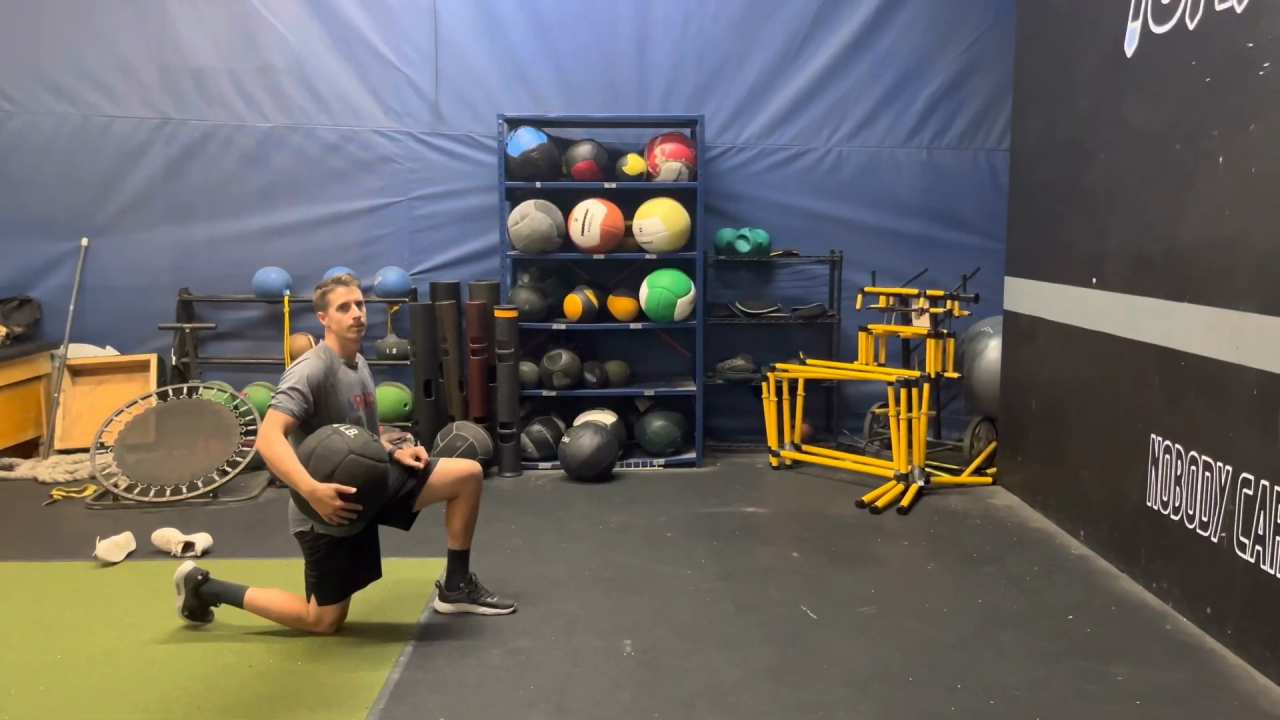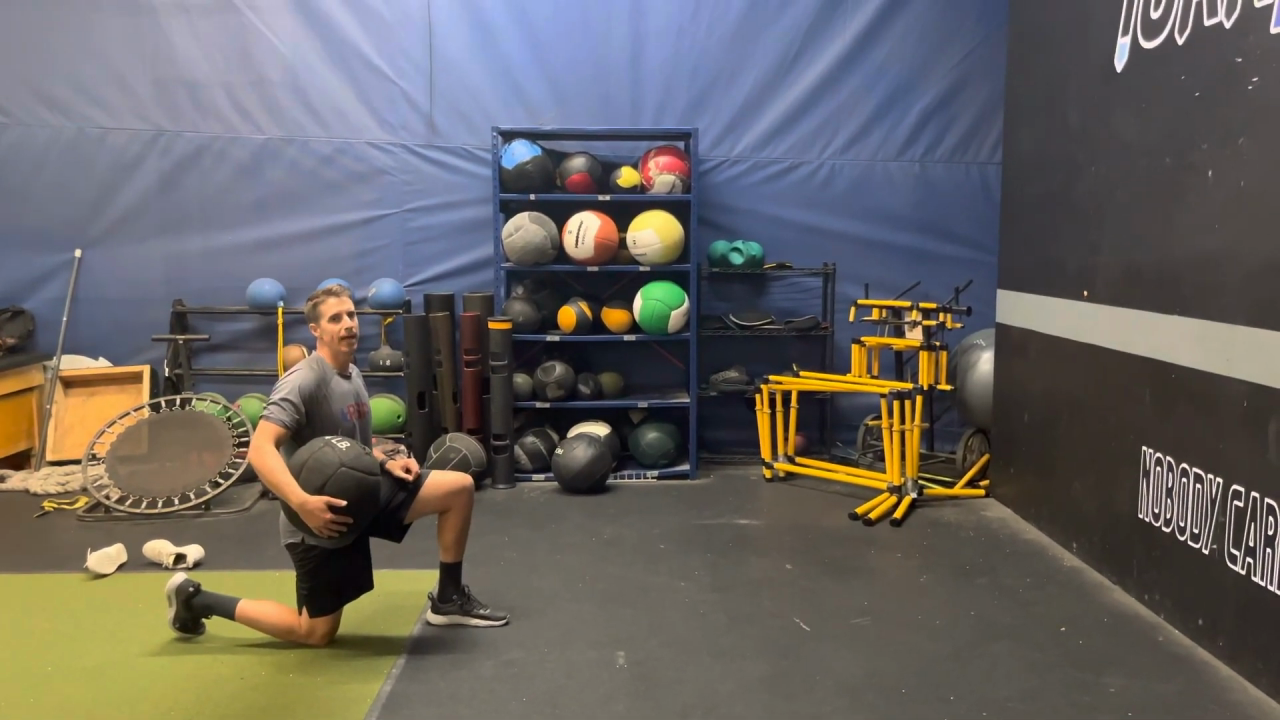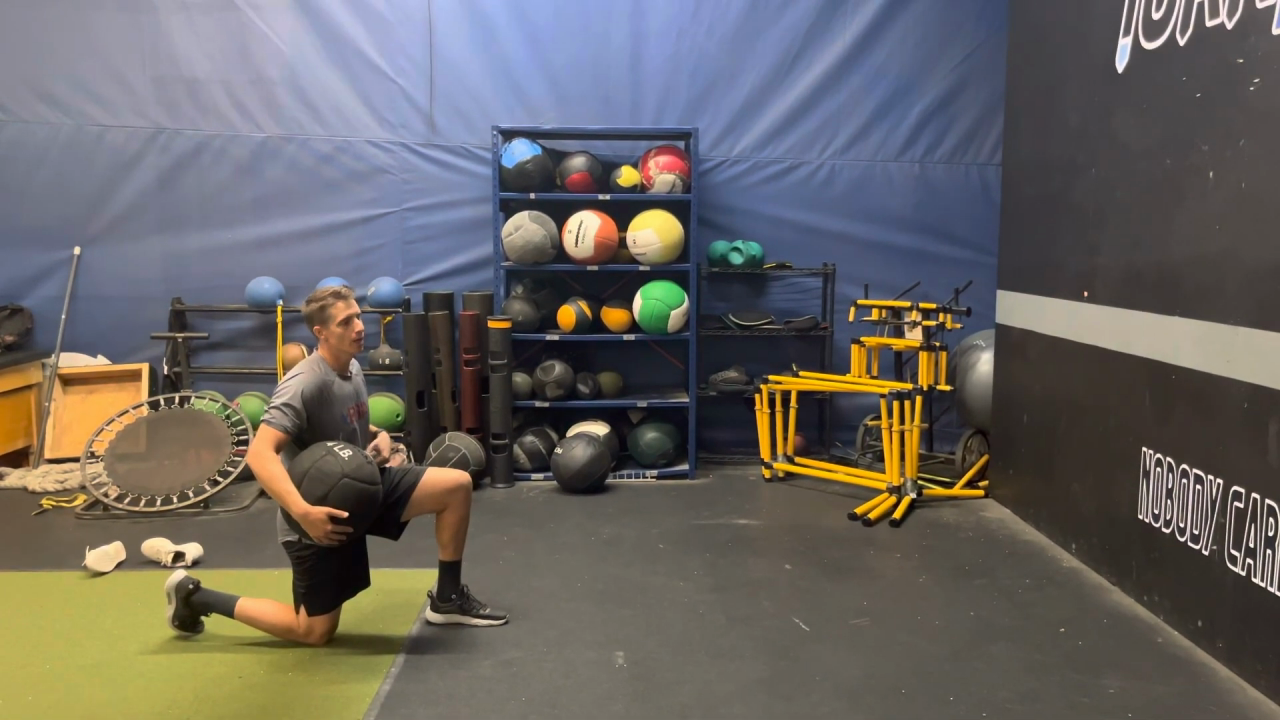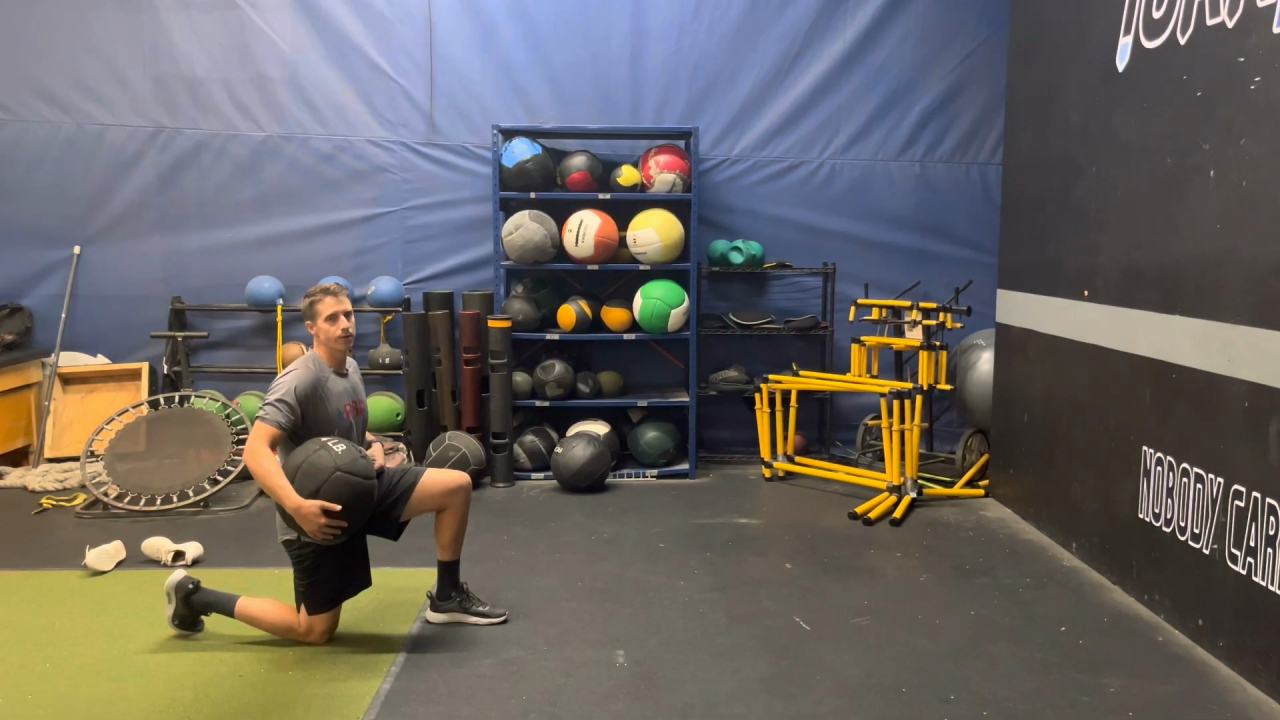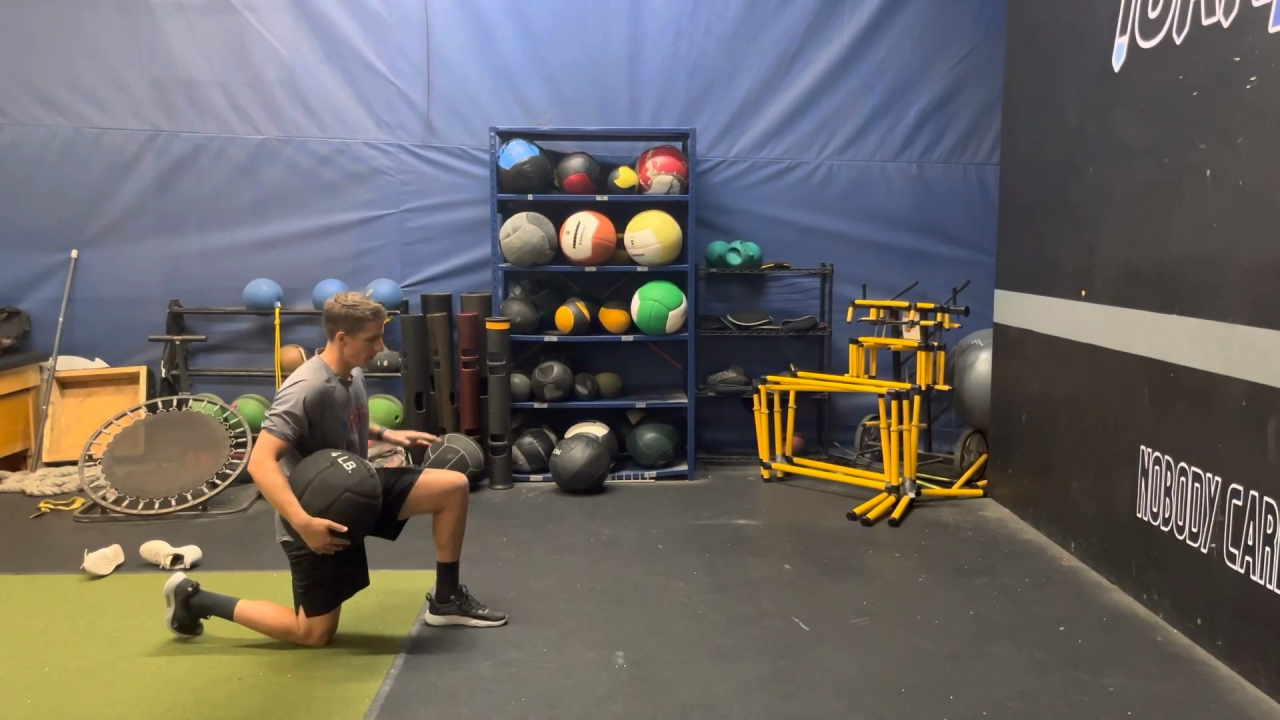
dt=1s
person 1, frame 1
left shoulder: (359, 363)
right shoulder: (311, 371)
right elbow: (268, 438)
left wrist: (395, 451)
right wrist: (312, 491)
right hip: (330, 508)
left knee: (468, 474)
right knee: (325, 619)
left ankle: (457, 588)
right ankle: (206, 588)
person 1, frame 2
left shoulder: (353, 374)
right shoulder: (303, 382)
right elbow: (260, 449)
left wrist: (386, 461)
right wrist: (301, 503)
right hip: (321, 519)
left knee: (460, 487)
right knee: (316, 632)
left ankle: (449, 600)
right ankle: (196, 599)
person 1, frame 3
left shoulder: (352, 368)
right shoulder: (305, 385)
right elbow: (260, 454)
left wrist: (378, 435)
right wrist: (303, 513)
right hip: (321, 514)
left knee: (457, 485)
right knee: (315, 631)
left ankle: (448, 598)
right ankle: (195, 597)
person 1, frame 4
left shoulder: (351, 367)
right shoulder: (299, 382)
right elbow: (256, 450)
left wrist: (373, 445)
right wrist: (295, 506)
right hip: (318, 513)
left knee: (457, 485)
right knee: (316, 630)
left ankle: (447, 598)
right ankle: (195, 596)
person 1, frame 5
left shoulder: (352, 373)
right shoulder: (307, 390)
right elbow: (261, 462)
left wrist: (385, 434)
right wrist: (303, 523)
right hip: (318, 516)
left knee: (454, 486)
right knee: (315, 632)
left ankle: (446, 600)
right ankle: (194, 599)
